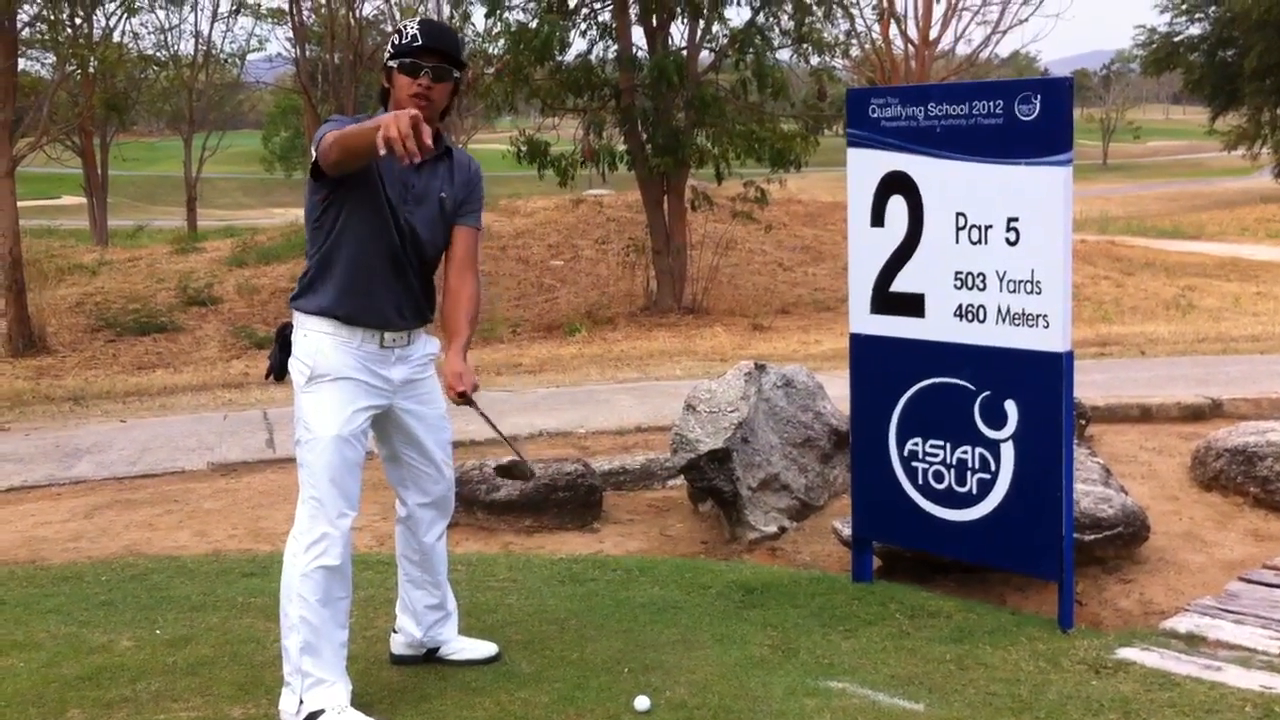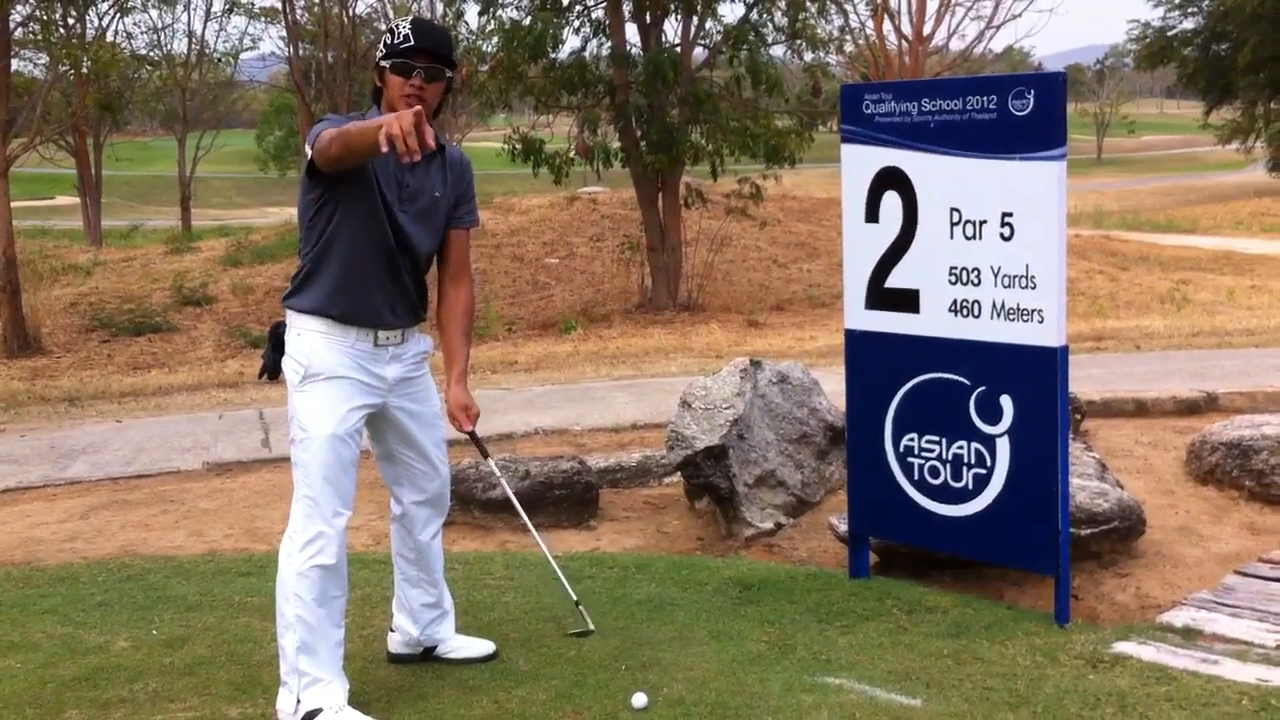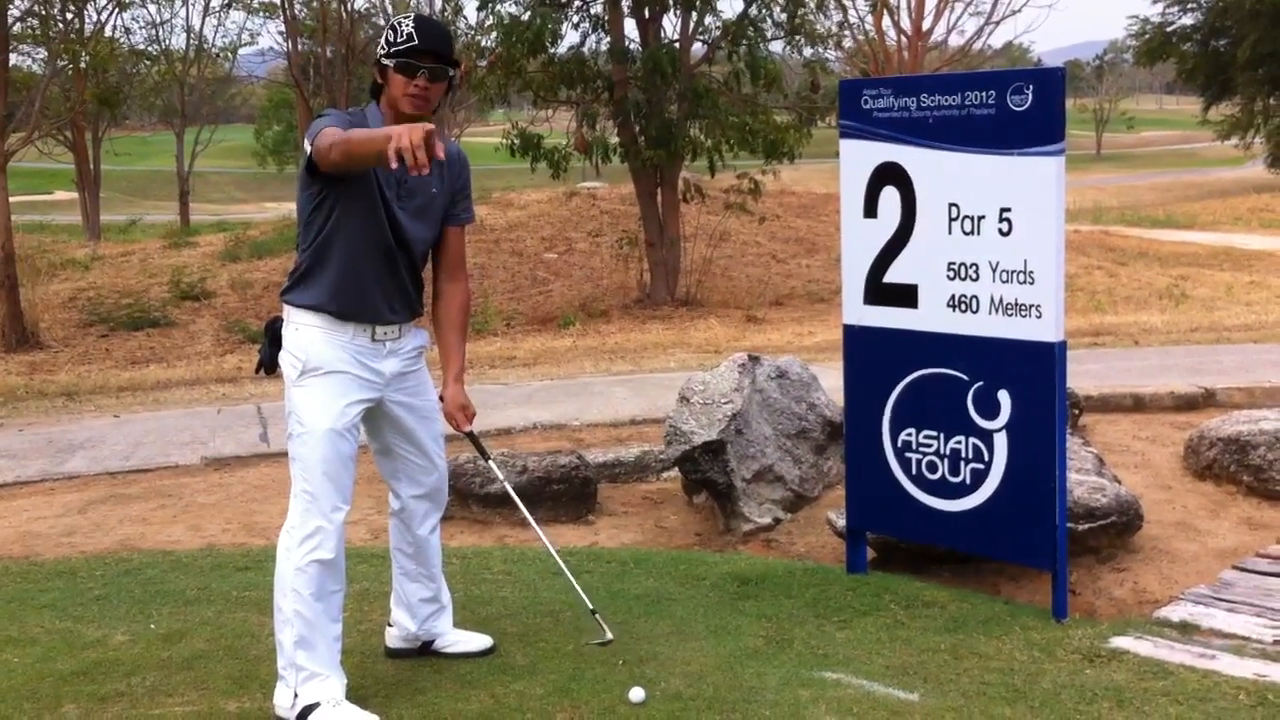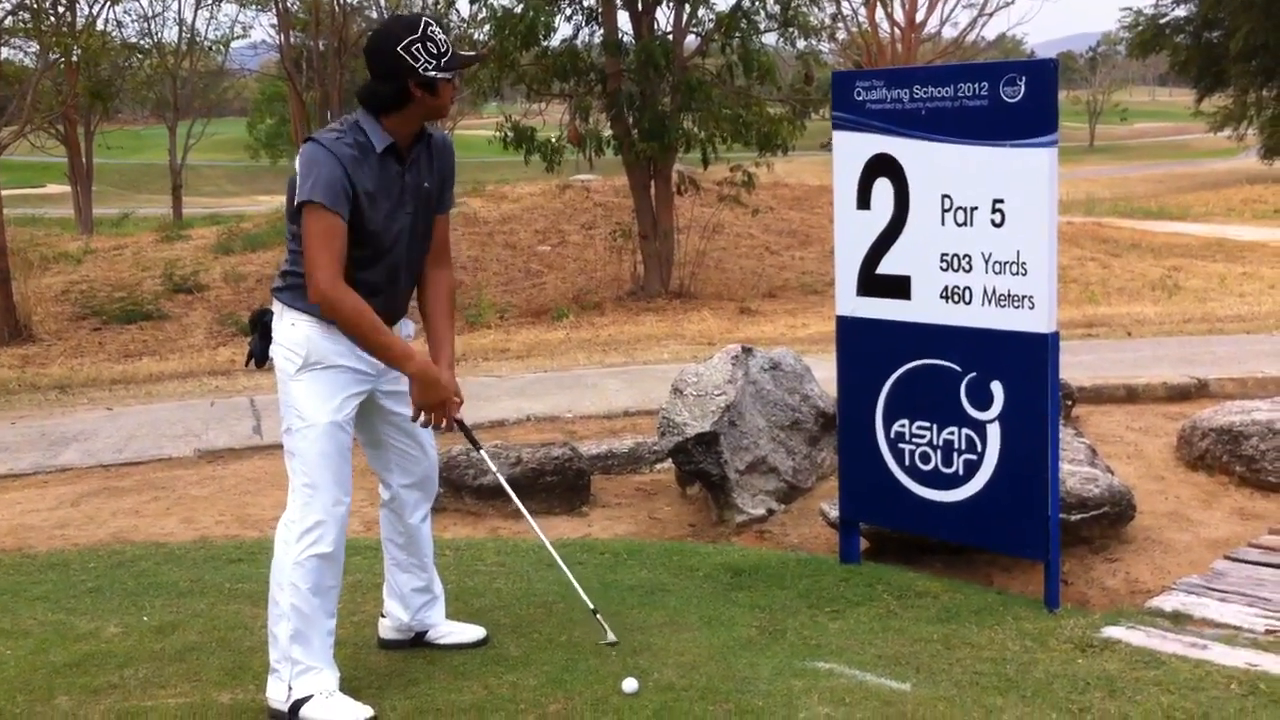
dt=0.4s
person 1, frame 1
left shoulder: (462, 172)
right shoulder: (344, 140)
left elbow: (461, 271)
right elbow: (341, 150)
left wrist: (456, 352)
right wrist: (383, 127)
left hip: (413, 350)
right hip: (337, 350)
left knee: (431, 495)
right knee: (327, 518)
left ankle: (424, 630)
person 1, frame 2
left shoulder: (454, 169)
right shoulder: (336, 136)
left elbow: (456, 280)
right elbow: (340, 148)
left wrist: (457, 379)
right wrist: (385, 126)
left hip: (406, 347)
right hip: (330, 349)
left knee: (426, 493)
right knee: (321, 518)
left ankle: (421, 629)
person 1, frame 3
left shoulder: (451, 162)
right shoulder: (334, 130)
left elbow: (451, 276)
right elbow: (340, 152)
left wrist: (454, 376)
right wrist: (393, 134)
left hip: (402, 342)
right hip: (327, 343)
left knee: (423, 487)
right knee: (319, 513)
left ankle: (418, 624)
person 1, frame 4
left shoulder: (437, 152)
right shoulder: (329, 156)
left elbow: (436, 265)
right elbow: (327, 288)
left wrist: (438, 364)
right wrist: (416, 365)
left hip: (387, 338)
right hip: (319, 342)
left knee: (413, 479)
right knee: (320, 507)
left ankle: (411, 615)
